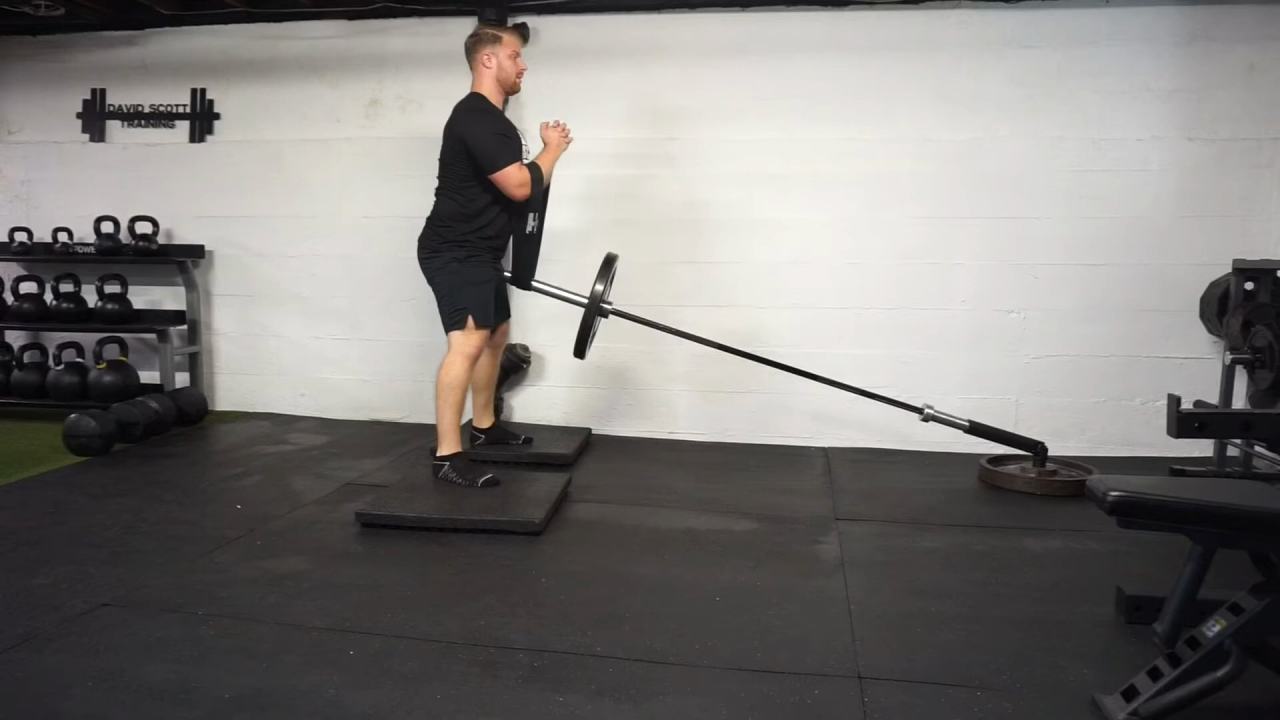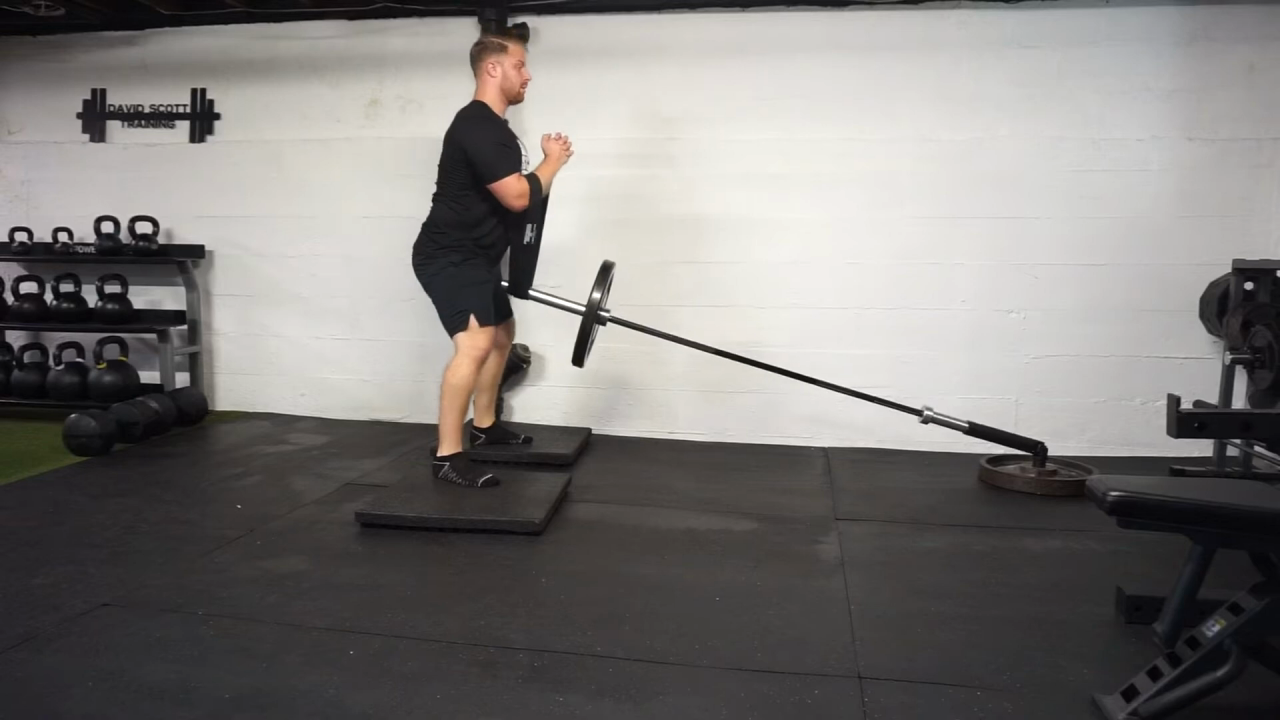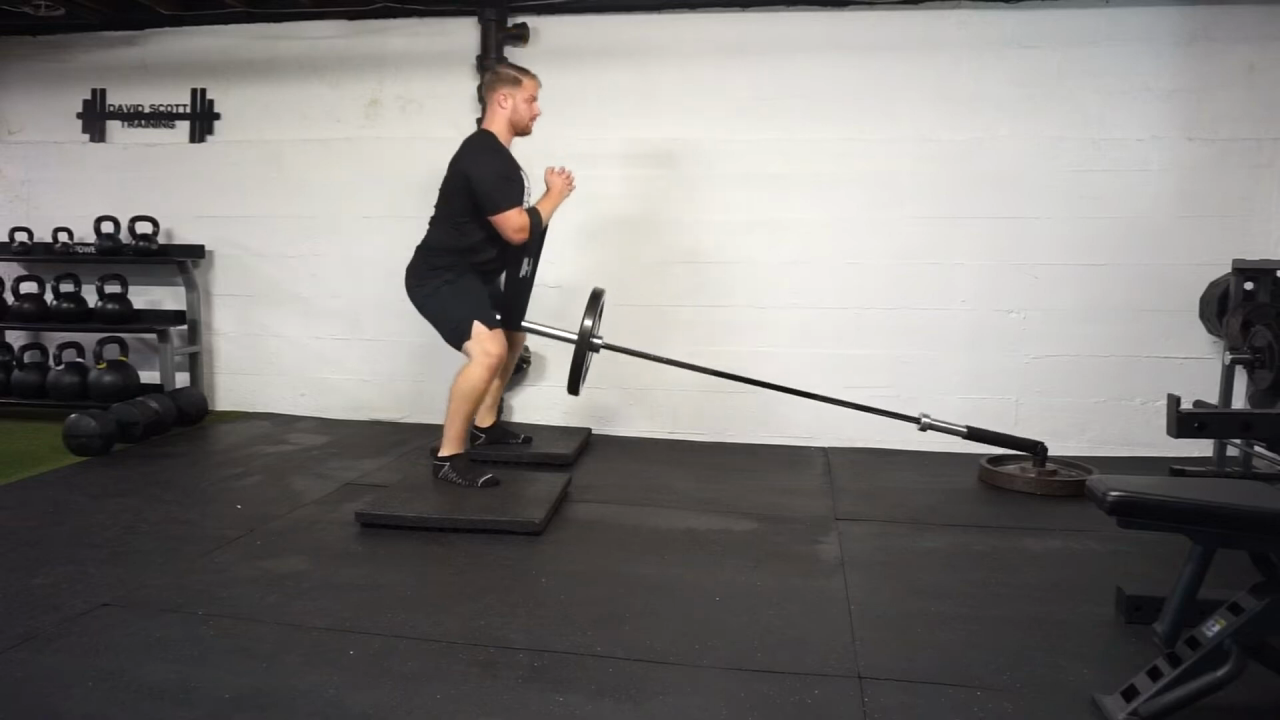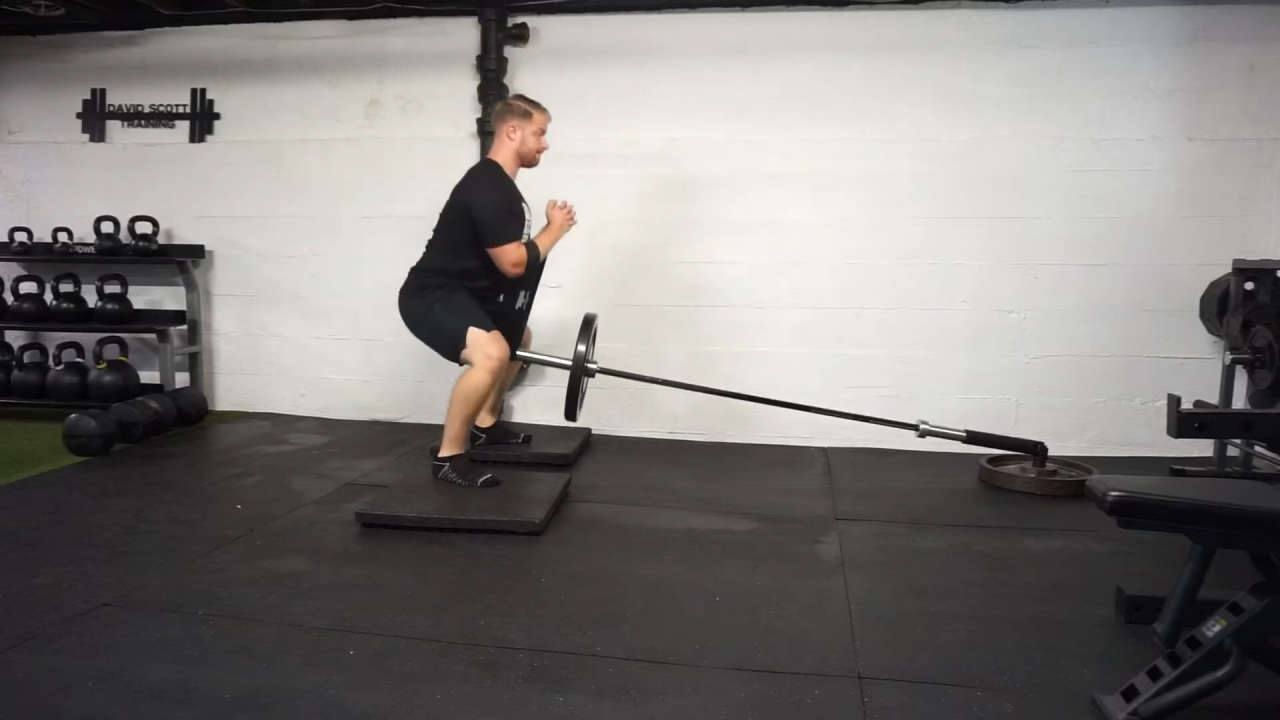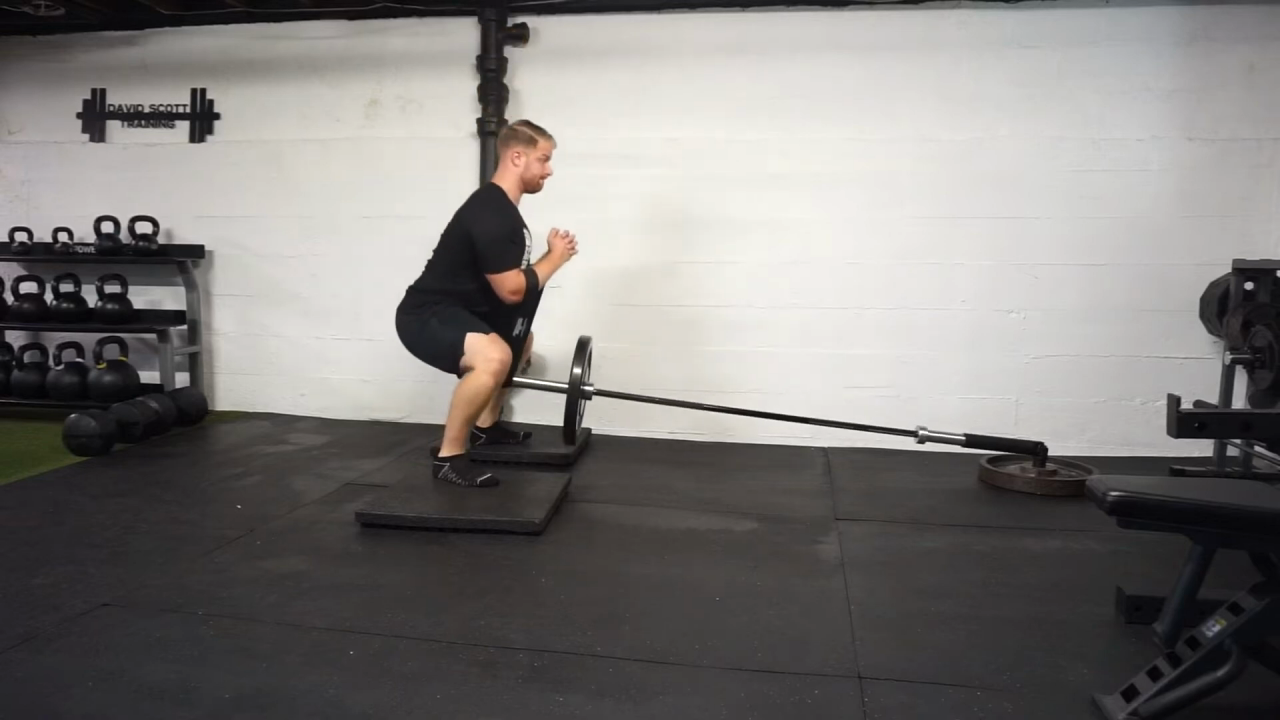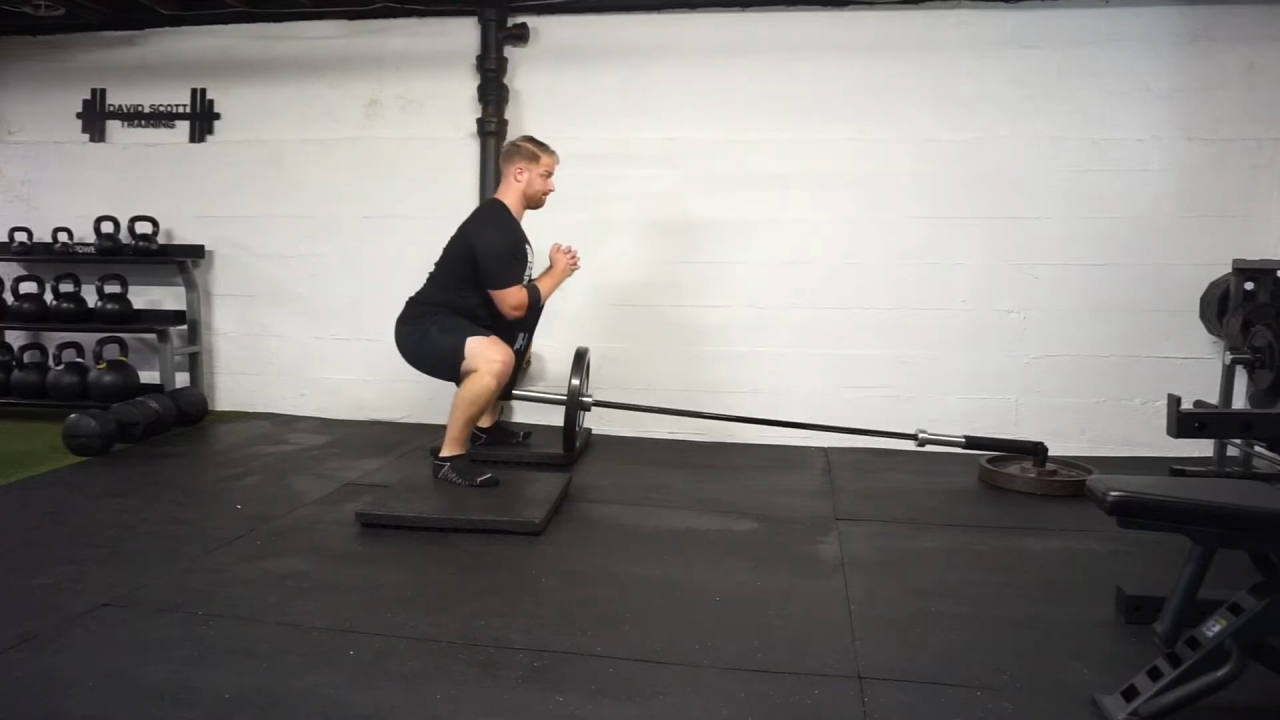
dt=0.3s
person 1, frame 1
left shoulder: (489, 116)
right shoulder: (476, 118)
right elbow: (520, 185)
right wrist: (553, 148)
left hip: (478, 250)
right hip: (456, 252)
left knee: (495, 335)
right knee: (467, 343)
left ankle: (484, 427)
right ankle: (448, 456)
person 1, frame 2
left shoulder: (491, 124)
right shoulder: (477, 126)
left elbow: (512, 193)
right elbow: (518, 196)
right wrist: (554, 159)
left hip: (475, 255)
right hip: (451, 256)
left knee: (500, 335)
right knee: (475, 343)
left ankle: (485, 426)
right ankle: (448, 456)
person 1, frame 3
left shoulder: (494, 153)
right shoulder: (484, 158)
left elbow: (513, 227)
right elbow: (517, 230)
right wrist: (556, 193)
left hip: (470, 272)
right hip: (439, 276)
left knee: (512, 335)
right knee: (488, 349)
left ankle: (485, 425)
right ankle: (449, 456)
person 1, frame 4
left shoulder: (499, 183)
right shoulder: (488, 189)
left elbow: (511, 258)
right elbow: (514, 263)
right wrist: (556, 228)
left hip: (465, 291)
right hip: (431, 296)
left knee: (517, 339)
right knee: (491, 353)
left ankle: (485, 425)
right ankle: (449, 457)
person 1, frame 5
left shoulder: (501, 208)
right shoulder: (490, 215)
left elbow: (510, 285)
right elbow: (512, 290)
right wrist: (556, 256)
left hip: (460, 309)
right hip: (426, 316)
left knee: (519, 342)
right knee: (493, 357)
left ankle: (485, 427)
right ankle: (449, 458)
person 1, frame 6
left shoulder: (504, 222)
right shoulder: (494, 231)
left elbow: (511, 298)
right elbow: (514, 306)
left wrist: (555, 271)
right wrist: (559, 272)
left hip: (455, 320)
right hip: (423, 328)
left knee: (518, 346)
right knee: (497, 360)
left ankle: (485, 426)
right ankle: (450, 458)
